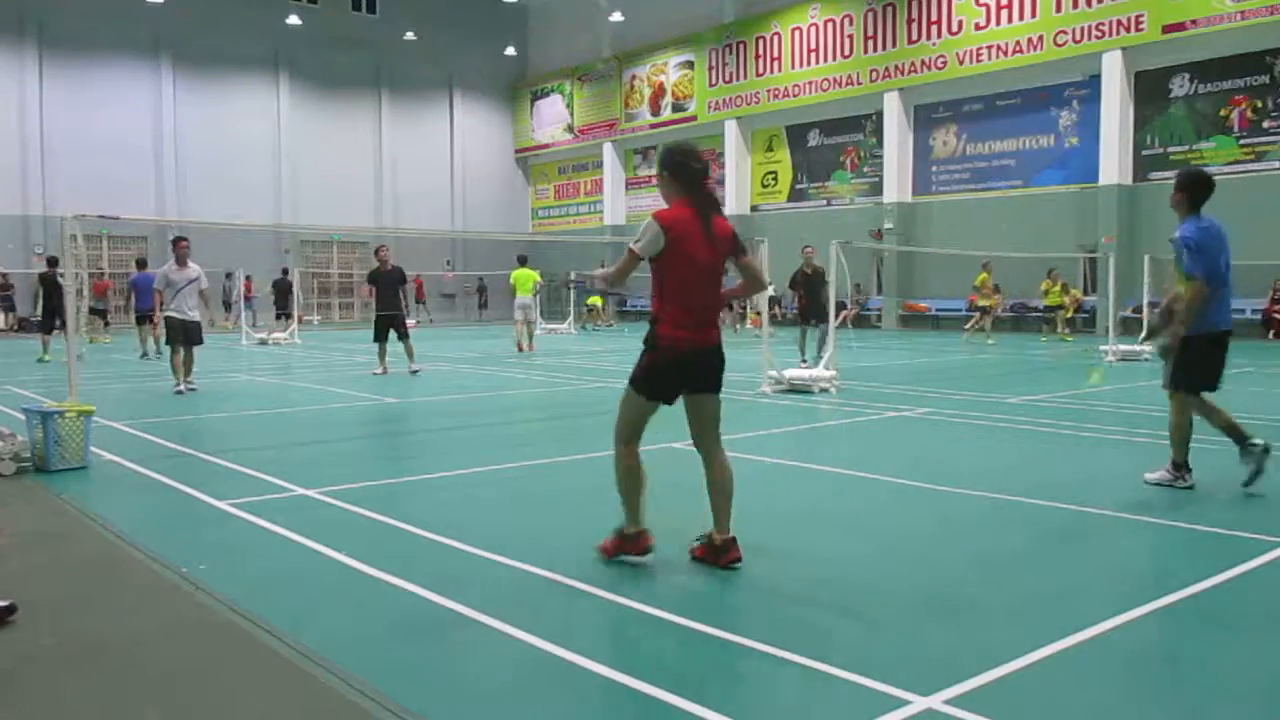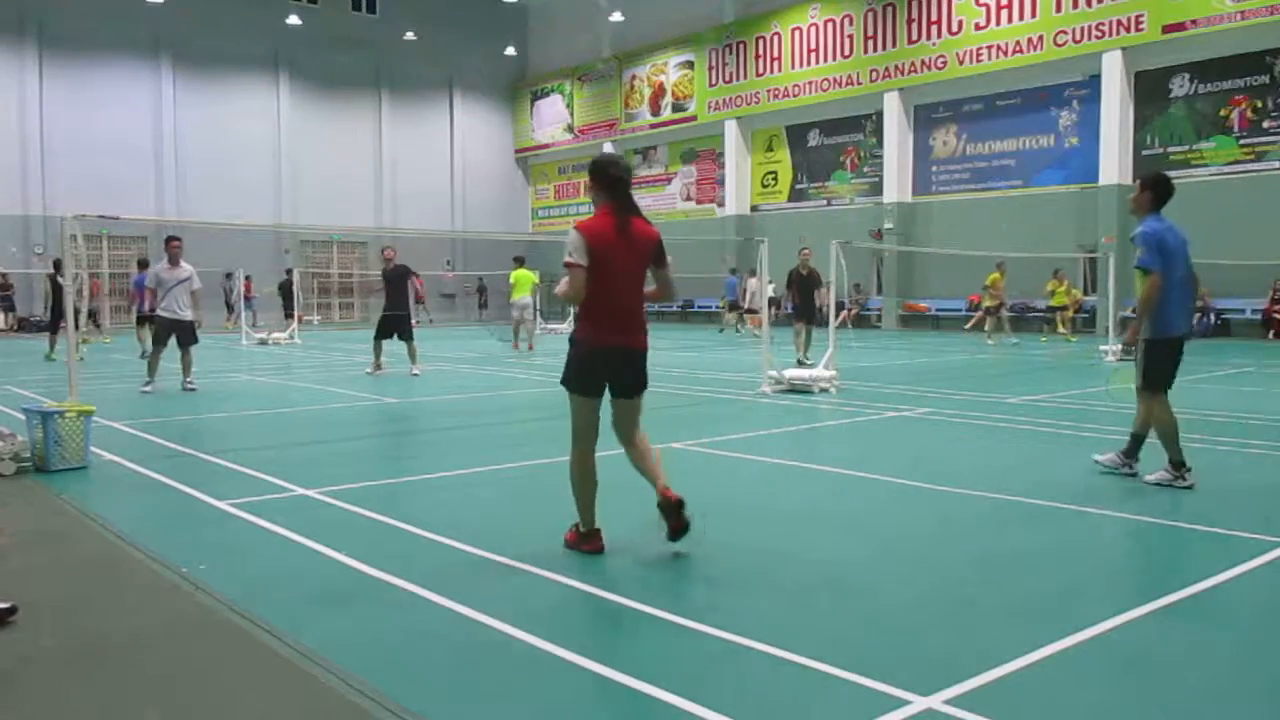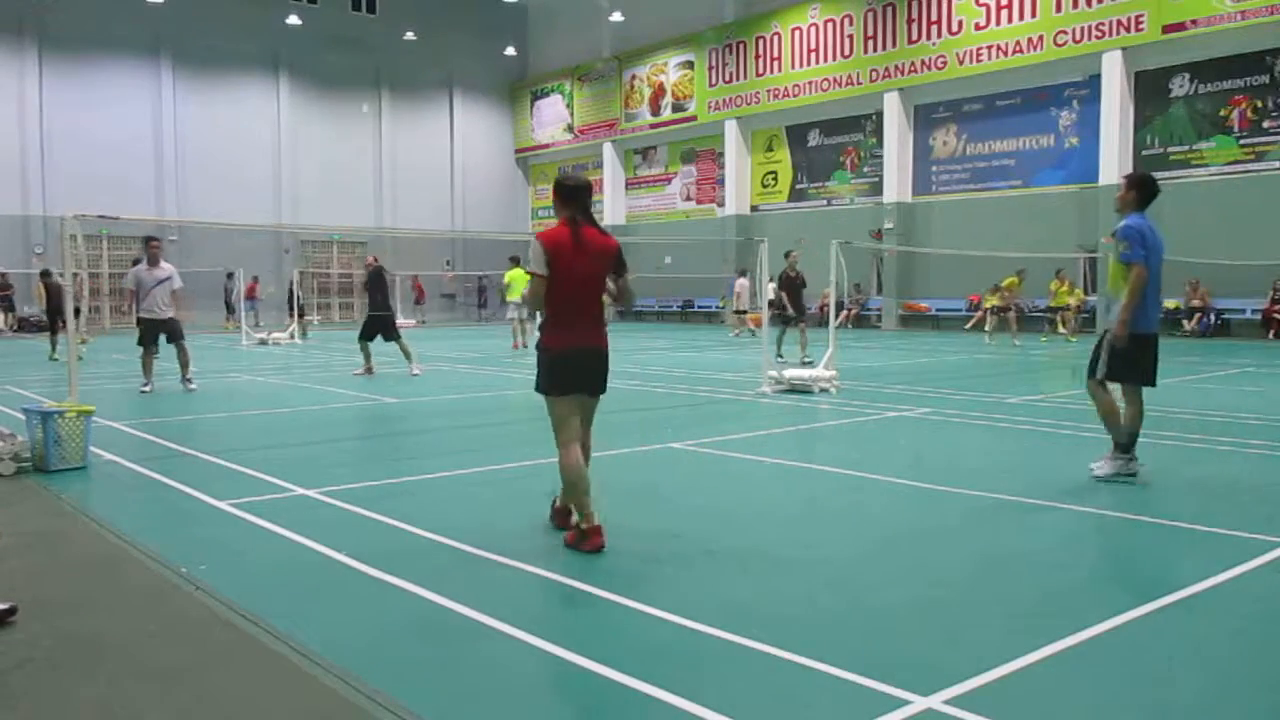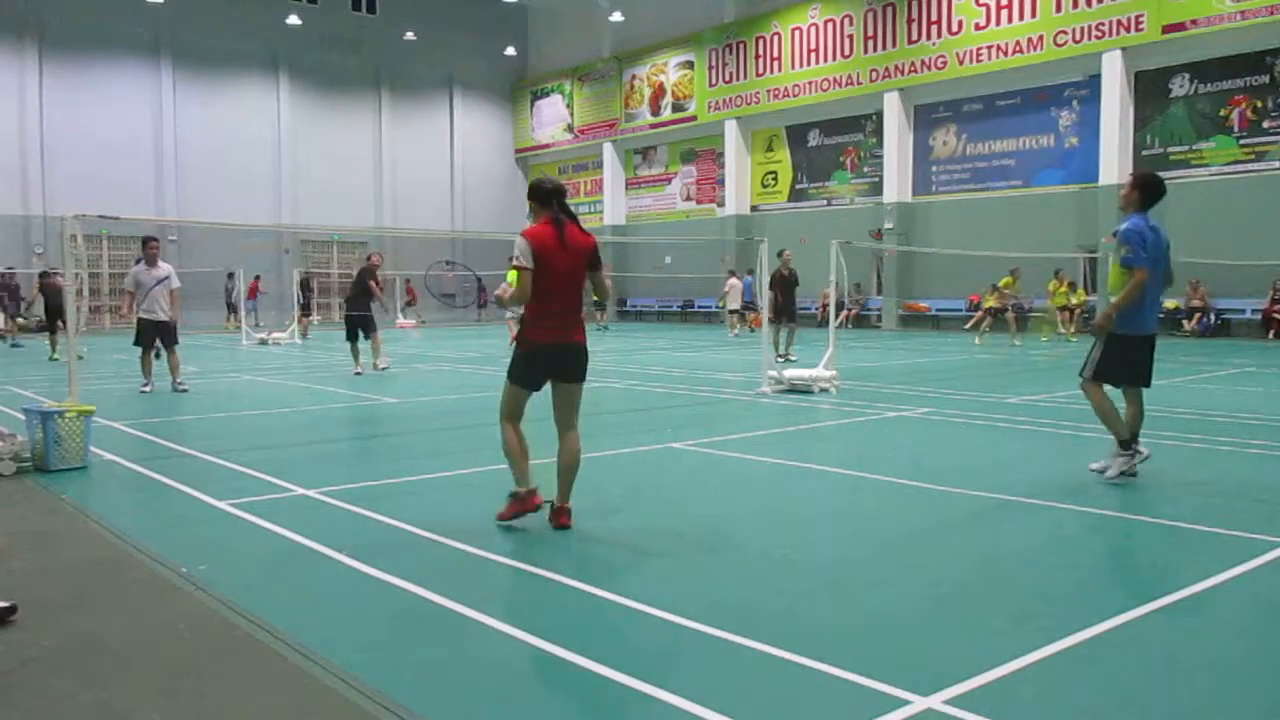
dt=0.4s
person 1, frame 1
left shoulder: (662, 222)
right shoulder: (722, 226)
left elbow: (620, 275)
right elbow: (757, 282)
left wrist: (601, 276)
left hip: (667, 347)
right hip: (708, 348)
left knee: (626, 438)
right knee: (709, 445)
left ankle: (634, 531)
right ankle: (723, 539)
person 1, frame 2
left shoulder: (584, 232)
right shoulder: (649, 234)
left elbow: (575, 295)
right elbow: (668, 294)
left wrist: (561, 290)
left hip: (590, 346)
right hip: (632, 346)
left knee: (584, 441)
right knee: (631, 432)
left ankle: (587, 531)
right ankle: (666, 495)
person 1, frame 3
left shoulder: (545, 241)
right shoulder: (608, 243)
left elbow: (536, 300)
right elbow: (627, 299)
left wrist: (526, 296)
left hip: (557, 349)
right hip: (595, 348)
left knee: (568, 439)
right knee: (581, 433)
left ankle: (588, 525)
right ankle: (567, 506)
person 1, frame 4
left shoulder: (530, 238)
right shoulder: (586, 241)
left elbow: (523, 295)
right elbow: (604, 293)
left wrist: (504, 296)
left hip: (535, 343)
right hip: (573, 343)
left knee: (509, 420)
right knee: (568, 426)
left ankle: (525, 491)
right ankle: (563, 507)
person 2, frame 1
left shoulder: (1186, 237)
right shoulder: (1213, 228)
left elbow: (1198, 288)
left wrist: (1174, 331)
right wrist: (1169, 307)
left hip: (1196, 328)
right hip: (1219, 325)
left knee: (1178, 396)
right knee: (1190, 396)
left ankle: (1179, 470)
right ankle: (1248, 444)
person 2, frame 2
left shoulder: (1146, 233)
right shoulder: (1174, 233)
left elbow: (1155, 281)
right elbow: (1192, 281)
left wrist: (1135, 326)
right wrist: (1186, 317)
left hip: (1156, 330)
right hip: (1175, 328)
left knee: (1155, 398)
right knee: (1148, 395)
left ankle: (1179, 469)
right ankle: (1128, 457)
person 2, frame 3
left shoulder: (1128, 228)
right shoulder: (1149, 229)
left elbow: (1139, 273)
left wrist: (1121, 319)
left hip: (1129, 325)
right hip: (1147, 324)
left knee: (1097, 384)
right knee: (1132, 390)
left ankle: (1121, 451)
right ankle: (1126, 456)
person 2, frame 4
left shoulder: (1129, 230)
right shoulder: (1158, 233)
left elbow: (1140, 277)
right elbow: (1167, 279)
left wrist: (1109, 310)
left hip: (1124, 325)
right hip: (1147, 326)
left knee: (1091, 382)
right knee: (1131, 391)
left ankle: (1128, 448)
right ankle: (1127, 452)
